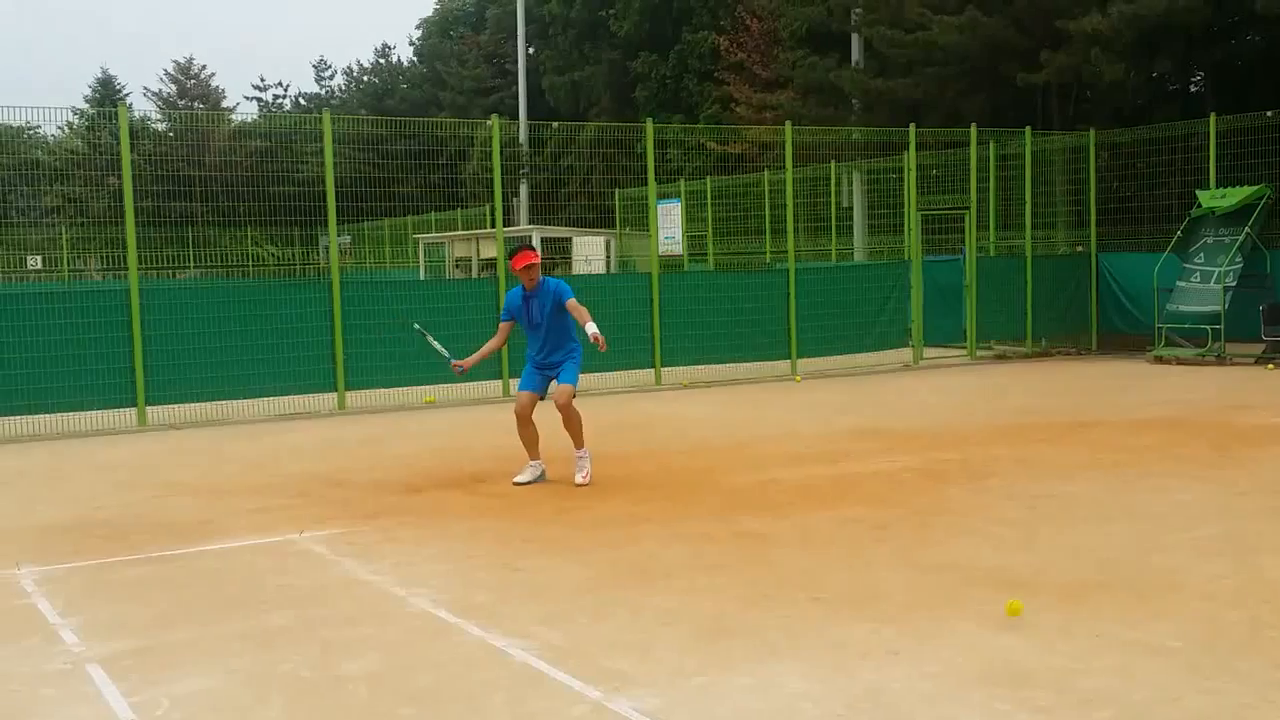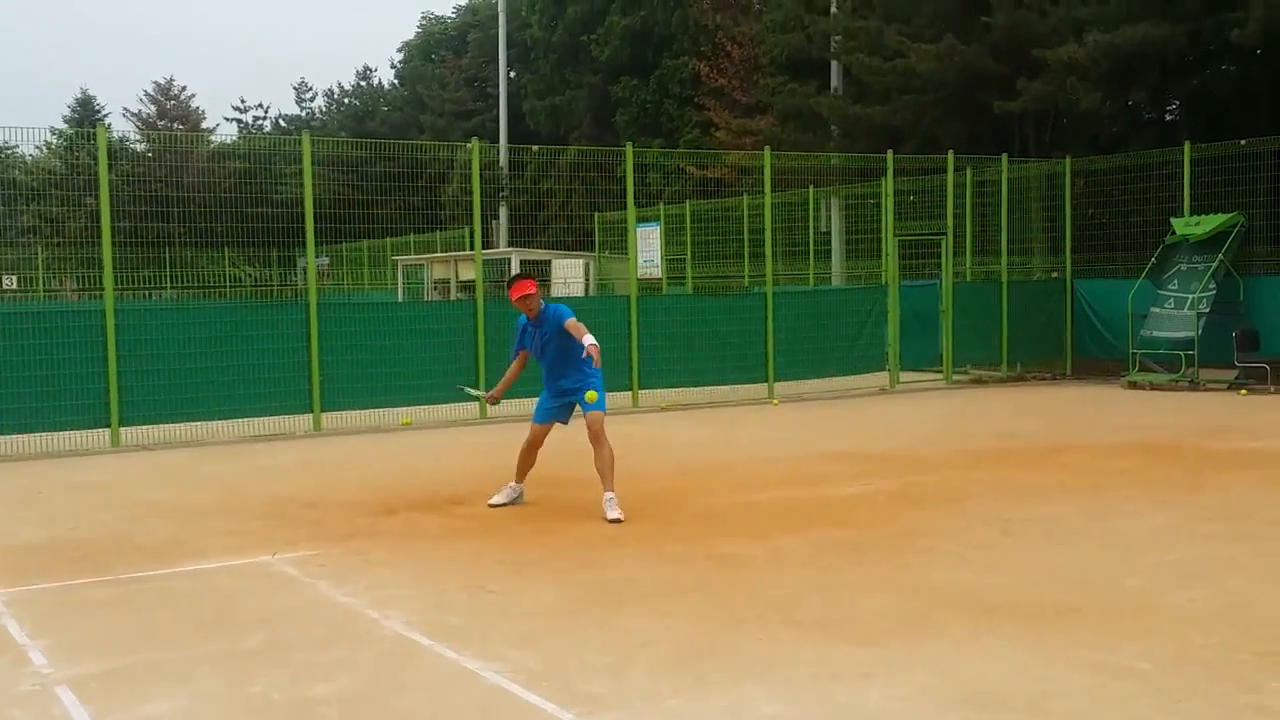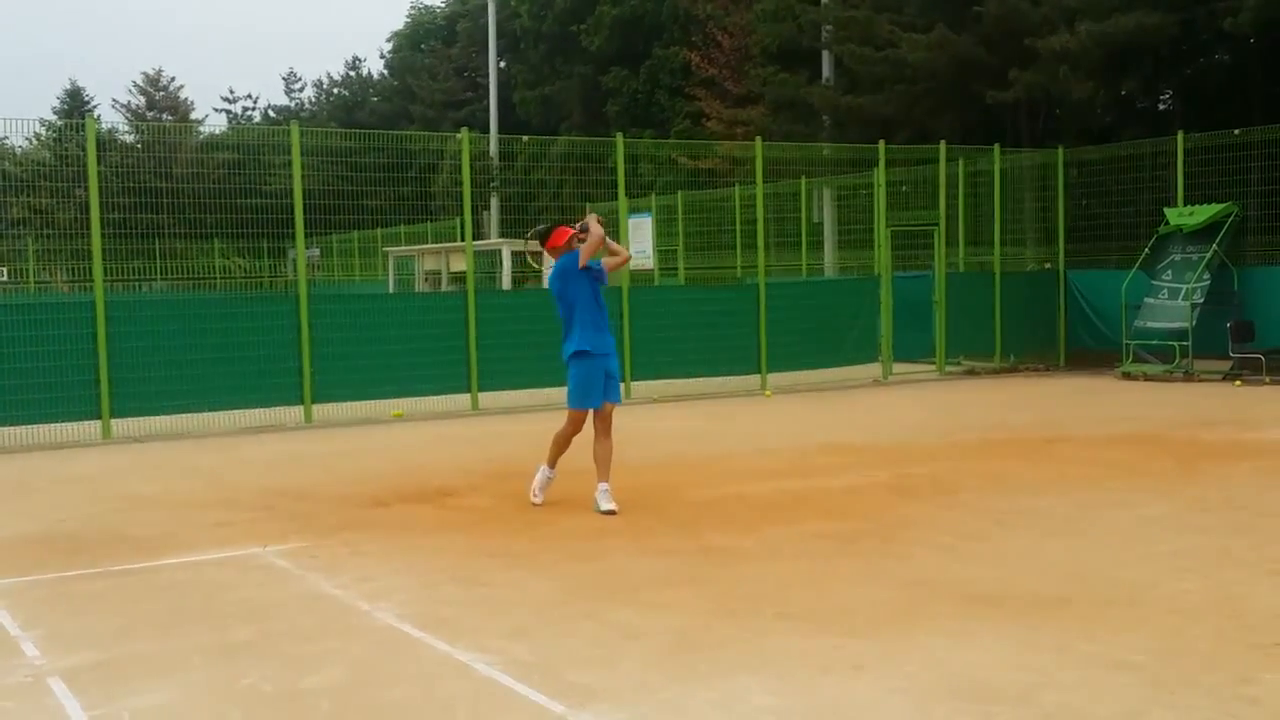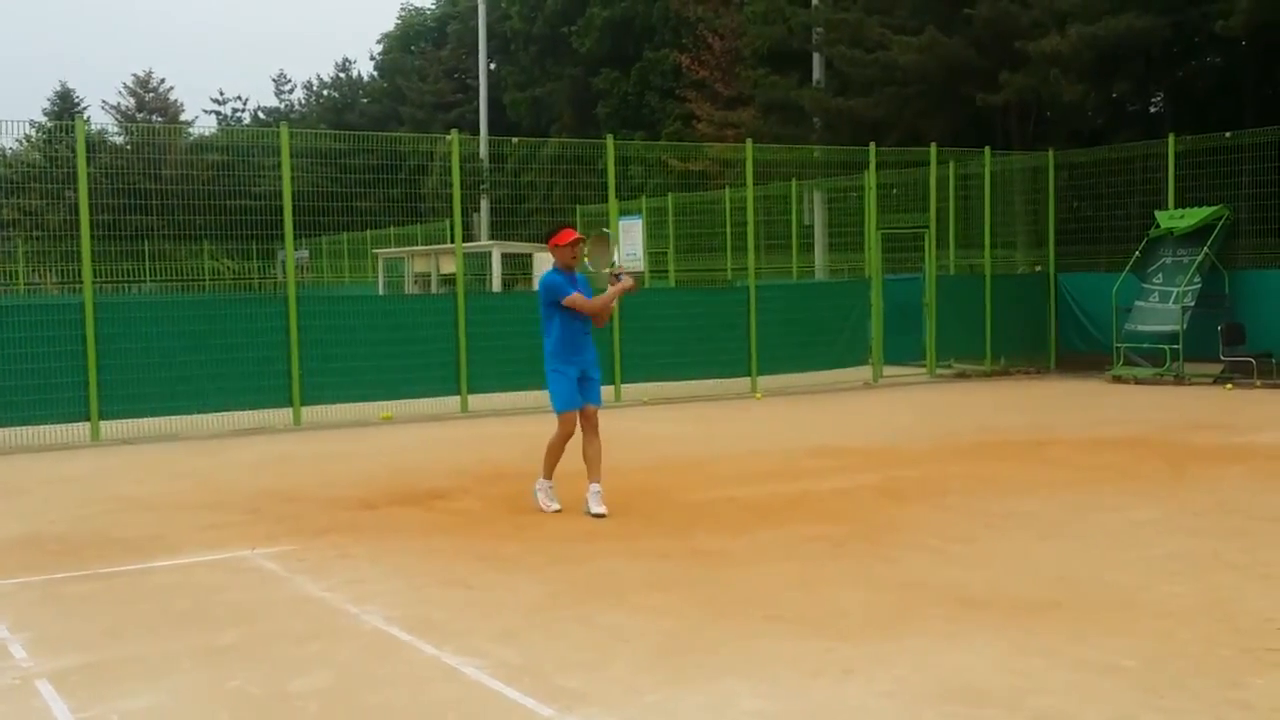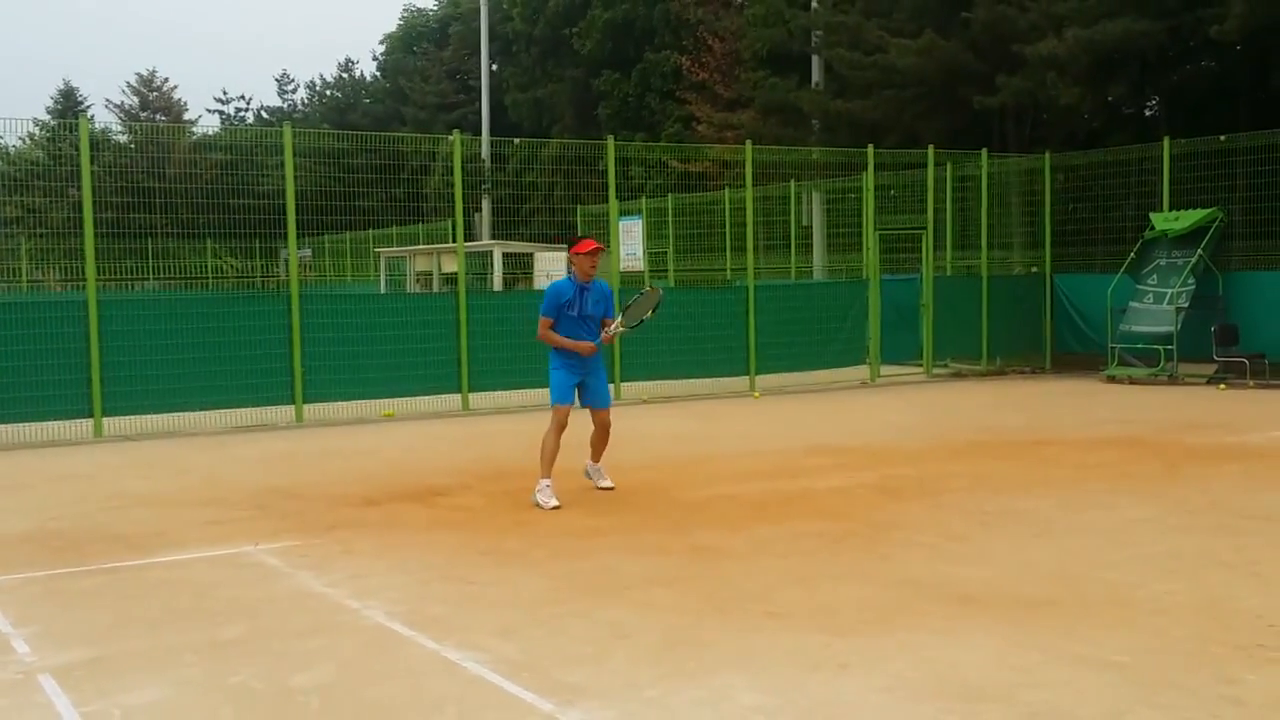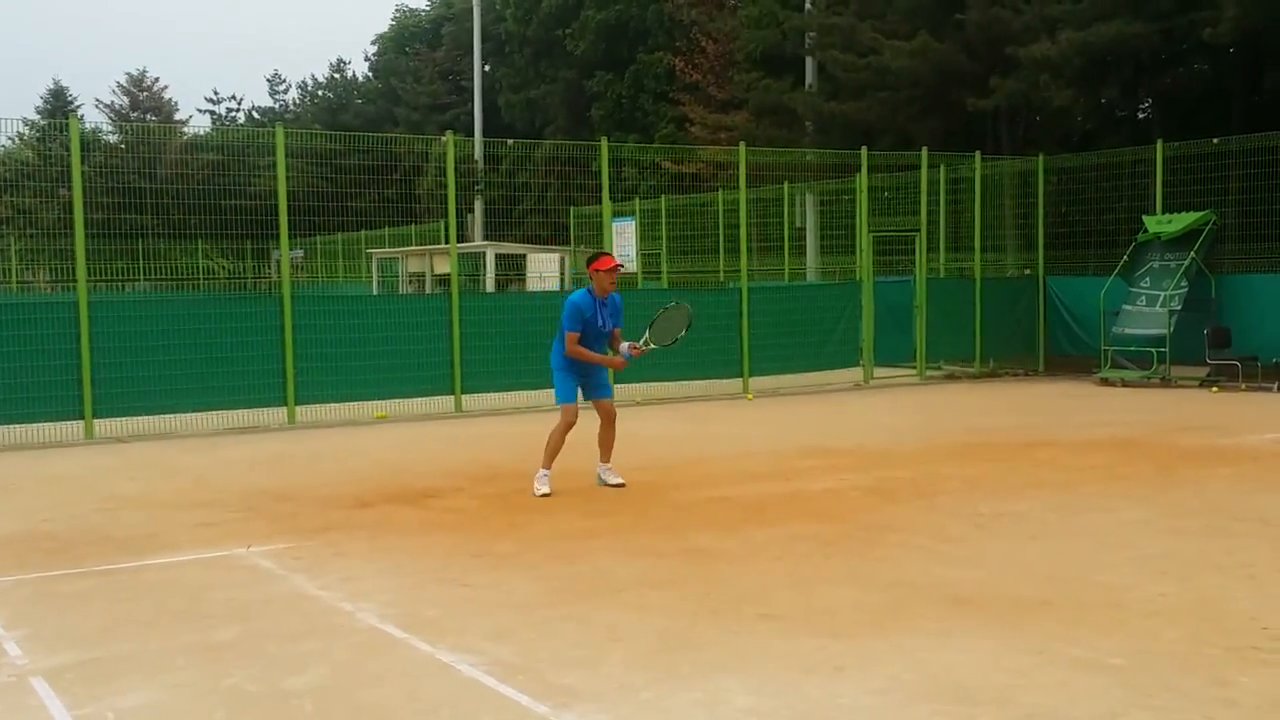
dt=0.5s
person 1, frame 1
left shoulder: (557, 287)
right shoulder: (512, 298)
left elbow: (576, 309)
right elbow: (499, 338)
left wrist: (592, 328)
right wrist: (470, 361)
left hip: (567, 357)
right hip: (537, 361)
left knee: (563, 402)
right knee: (521, 410)
left ankle: (581, 455)
right ankle: (536, 466)
person 1, frame 2
left shoulder: (558, 312)
right shoulder: (523, 326)
left elbow: (574, 327)
right elbow: (519, 362)
left wrist: (588, 340)
right wrist: (498, 390)
left hip: (587, 382)
right hip: (555, 388)
left knee: (597, 431)
right knee: (533, 440)
left ankle: (610, 499)
right ankle: (516, 488)
person 1, frame 3
left shoulder: (585, 268)
right shoulder: (563, 272)
left elbow: (623, 256)
right elbow: (598, 238)
left wrist: (589, 232)
right wrist: (593, 221)
left hip: (606, 353)
right hip: (583, 356)
left knee: (603, 424)
right knee: (573, 425)
left ankle: (603, 491)
right ankle: (547, 471)
person 1, frame 4
left shoulder: (579, 279)
right shoulder: (550, 281)
left elbow: (597, 318)
right elbow: (590, 306)
left wrist: (614, 288)
right wrist: (621, 288)
left hip: (587, 362)
right hip: (561, 364)
left knee: (591, 424)
right knee: (567, 427)
left ankle: (594, 493)
right ankle: (544, 485)
person 1, frame 5
left shoulder: (604, 290)
right shoulder: (556, 290)
left elbow: (608, 327)
right elbow: (542, 332)
left wrist: (607, 336)
right wrist: (576, 345)
left hip: (593, 365)
right hip: (564, 364)
left knee: (603, 423)
right knee: (559, 420)
left ankle: (594, 466)
right ankle: (544, 486)
person 1, frame 6
left shoulder: (615, 301)
right shoulder: (576, 302)
left elbow: (614, 339)
right elbow: (571, 348)
left wrist: (626, 349)
right wrist: (608, 361)
left hip: (594, 364)
right hip: (566, 365)
left knee: (609, 414)
right knee: (568, 419)
left ankle: (605, 469)
right ankle: (543, 474)
